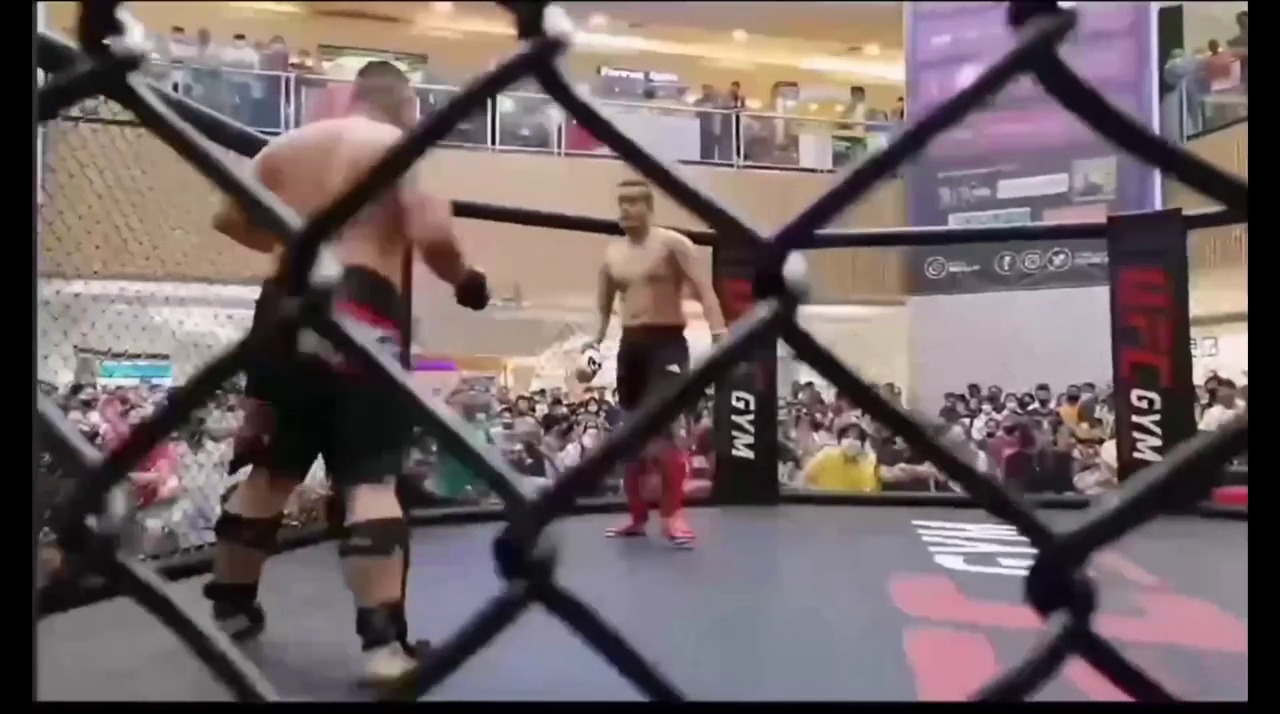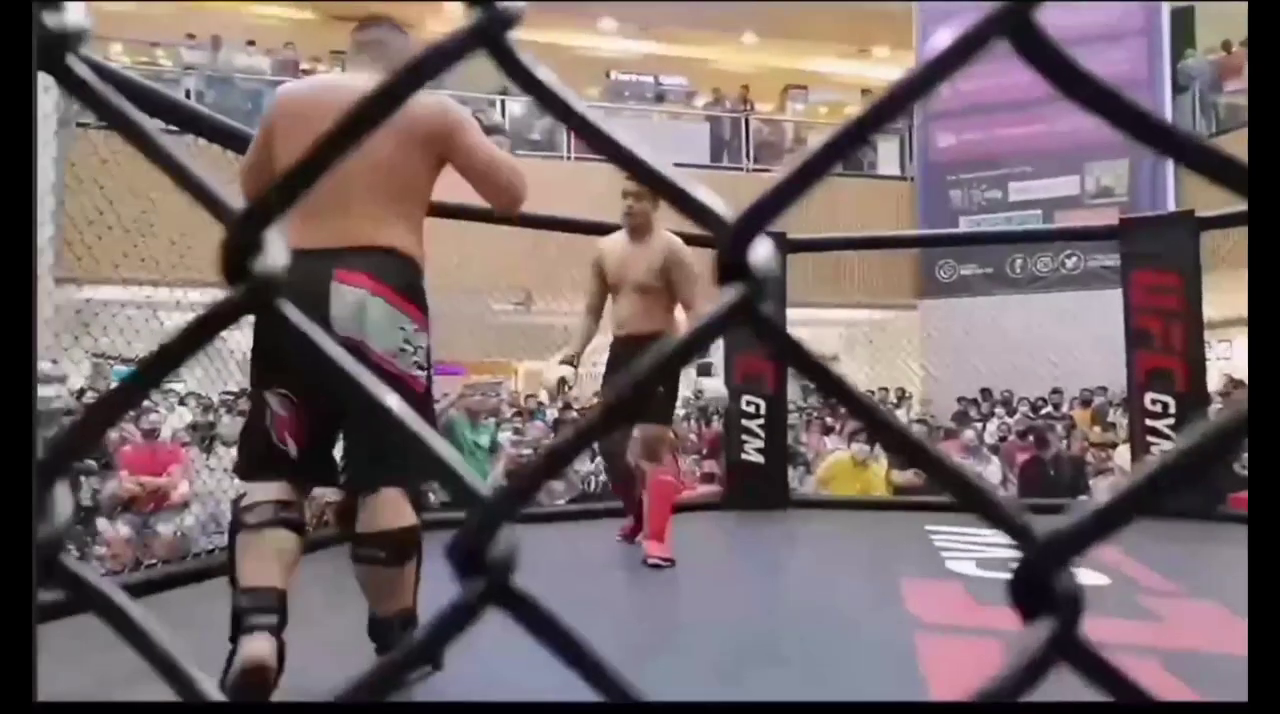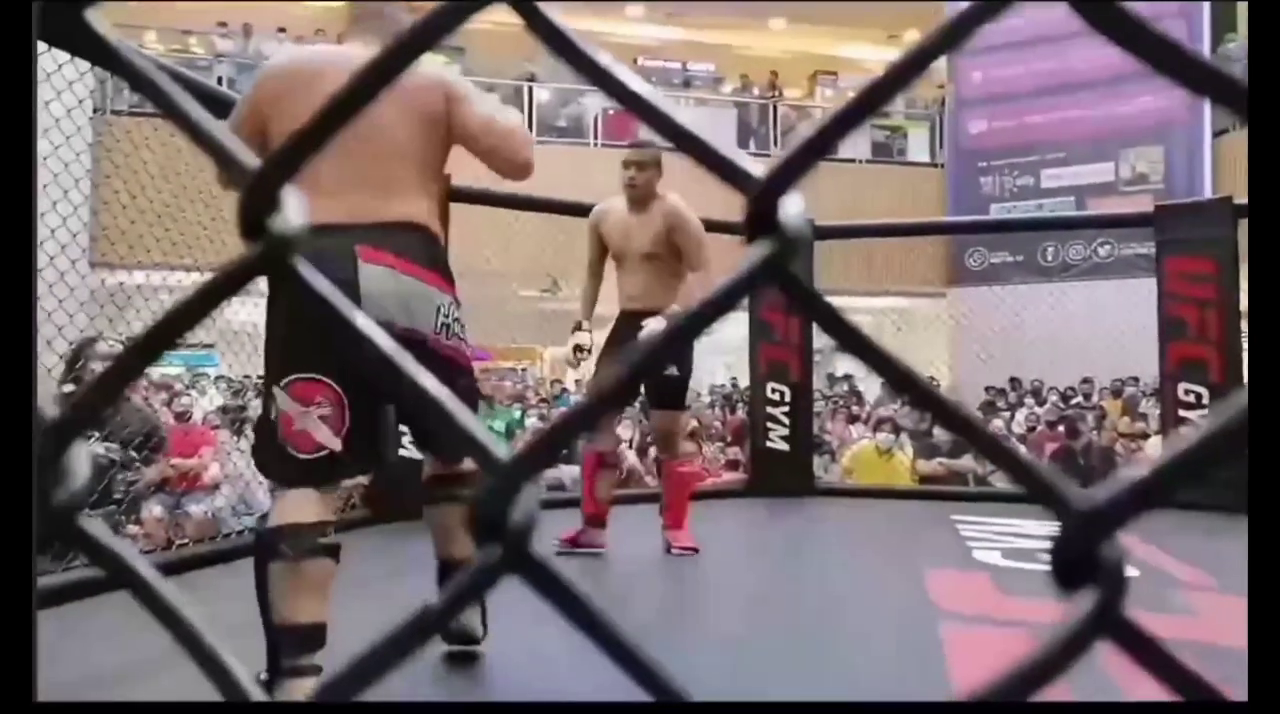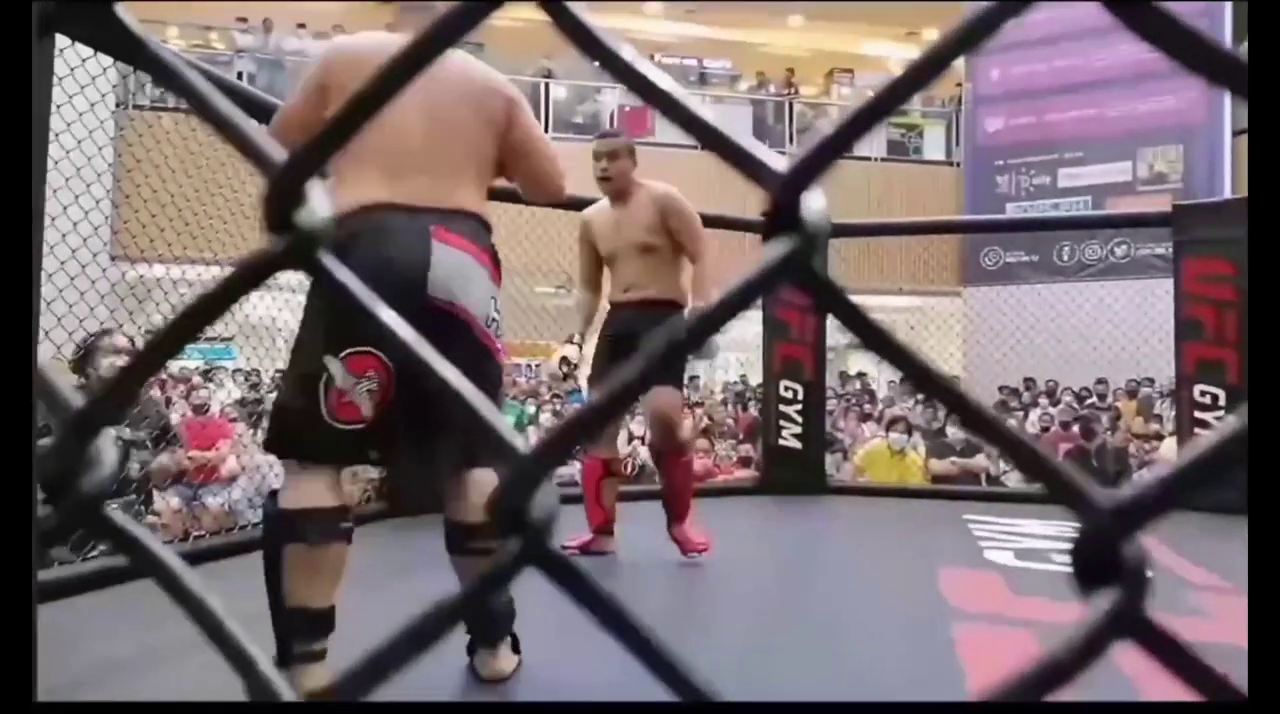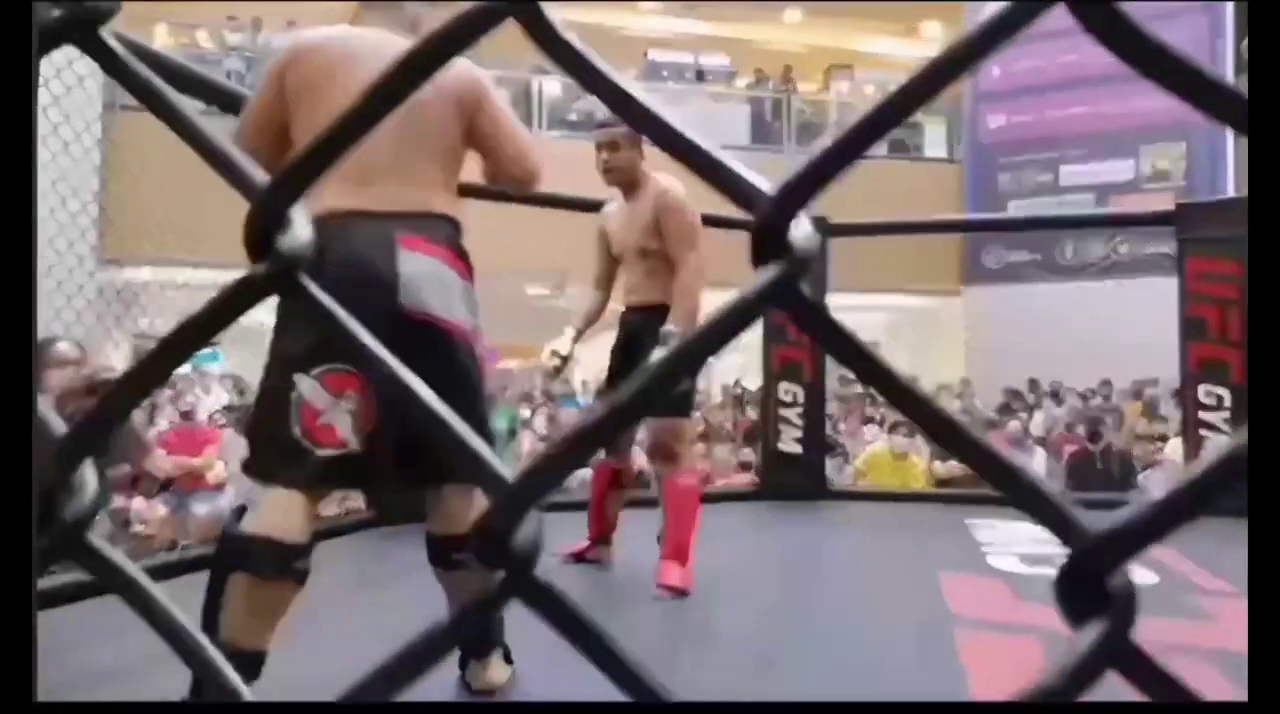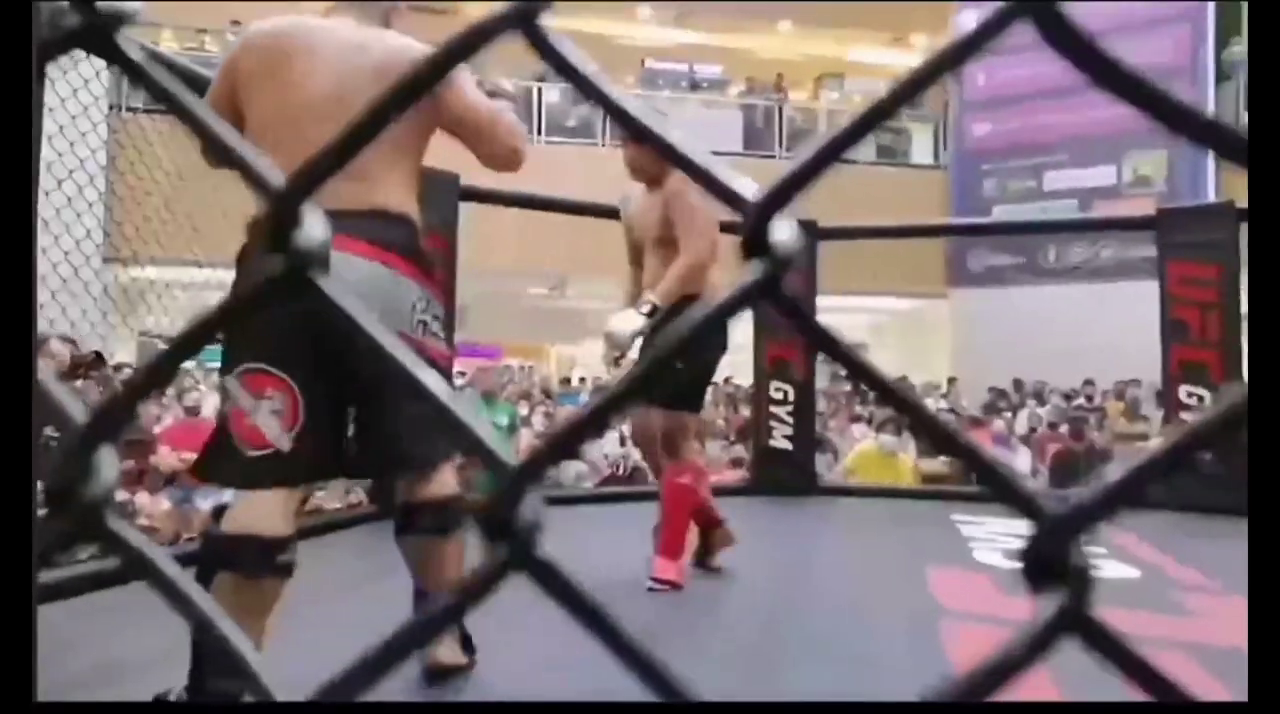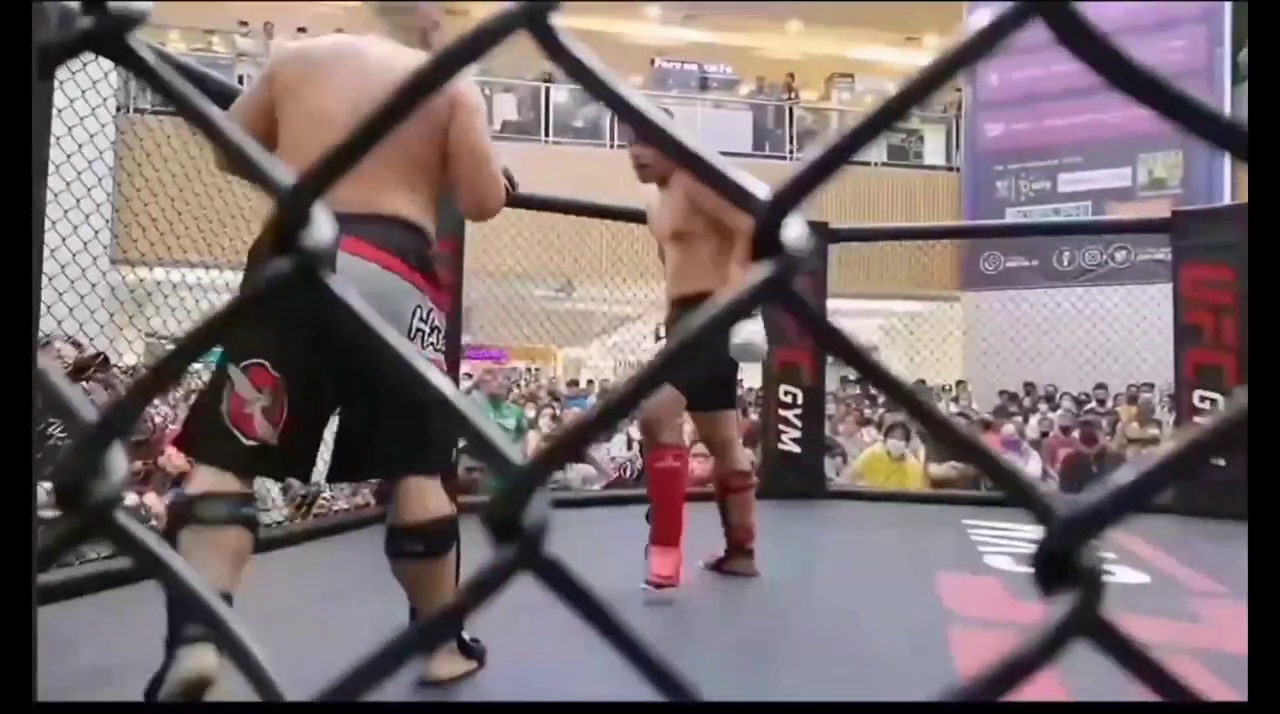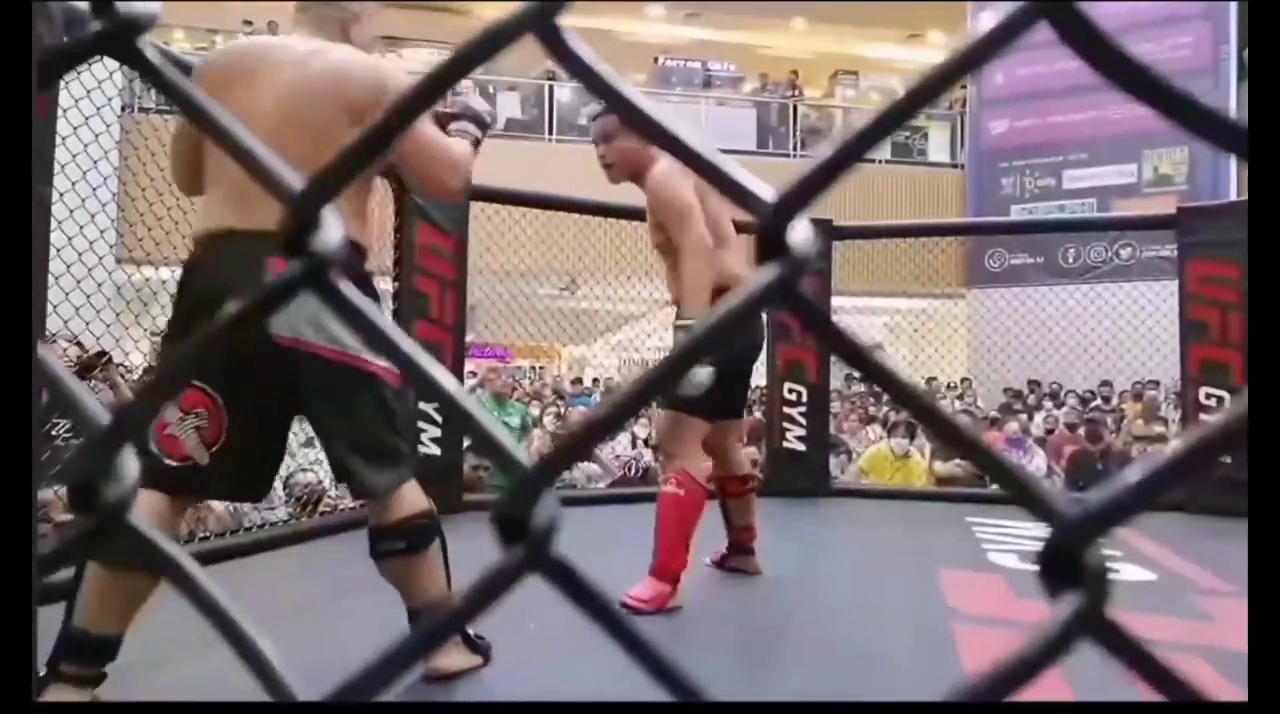
dt=0.3s
person 1, frame 1
left shoulder: (288, 144)
right shoulder: (405, 147)
left elbow: (229, 219)
right elbow: (432, 233)
right wrist: (463, 278)
left hip: (282, 308)
right hip: (356, 315)
left knee: (271, 467)
right knee: (371, 477)
left ankle: (230, 604)
right ankle: (383, 642)
person 1, frame 2
left shoulder: (289, 99)
right shoulder: (433, 110)
left elbow: (252, 195)
right elbow: (510, 192)
right wrist: (490, 141)
left hip: (292, 290)
right hip: (378, 296)
left knee: (277, 473)
right knee: (387, 479)
left ankle: (255, 632)
right ankle: (398, 645)
person 1, frame 3
left shoulder: (282, 71)
right shoulder: (437, 81)
left elbow: (232, 173)
right elbow: (518, 160)
right wrist: (505, 111)
left hip: (310, 271)
right hip: (408, 273)
left knee: (304, 474)
right knee: (453, 439)
left ankle: (295, 670)
right ankle: (463, 601)
person 1, frame 4
right shoulder: (492, 85)
left elbow: (276, 151)
right elbow: (550, 186)
left hip: (366, 253)
right hip: (462, 265)
left knee: (313, 456)
right knee: (470, 462)
left ankle: (302, 661)
right ankle: (493, 639)
person 1, frame 5
left shoulder: (306, 51)
right shoulder: (461, 74)
left elbow: (249, 159)
right elbow: (523, 173)
left hip: (336, 261)
right hip: (434, 268)
left knee: (290, 475)
right knee: (454, 474)
right ankle: (486, 652)
person 1, frame 6
right shoulder: (422, 59)
left elbow: (212, 144)
right elbow: (509, 151)
right wrist: (495, 103)
right hip: (384, 266)
left knee: (267, 476)
right knee: (424, 457)
left ankle: (216, 685)
right ankle: (443, 634)
person 1, frame 7
left shoulder: (297, 58)
right shoulder: (449, 85)
left elbow: (231, 152)
right elbow: (483, 200)
right wrist: (499, 174)
right hip: (391, 272)
left knee: (230, 456)
right knee: (414, 468)
left ankle: (194, 641)
right ankle: (442, 642)
person 1, frame 8
left shoulder: (221, 64)
right shoulder: (376, 79)
left elbow: (189, 178)
right elbow: (445, 179)
right wrist: (468, 127)
left hip: (219, 278)
right hip: (321, 286)
left knee: (158, 481)
right knee: (386, 469)
left ankle: (71, 676)
right ankle: (443, 638)
person 2, frame 1
left shoulder: (672, 243)
right shoulder: (613, 255)
left elbow: (705, 290)
right elbow: (604, 307)
left wrist: (720, 335)
right wrist: (594, 343)
left hip: (666, 341)
right hip: (629, 343)
left ankle: (673, 514)
right ankle: (637, 516)
person 2, frame 2
left shoulder: (671, 249)
right shoulder: (605, 249)
left elbow: (697, 309)
right elbow: (593, 309)
right wrist: (573, 356)
right hip: (620, 352)
left knee: (653, 445)
right knee: (612, 446)
left ankle: (655, 540)
right ankle: (637, 513)
person 2, frame 3
left shoulder: (674, 213)
right shoulder: (603, 215)
left elbow: (701, 273)
right elbow: (593, 273)
left wrist: (670, 318)
right wrist: (583, 325)
left hip: (666, 329)
right hip: (625, 325)
left knee: (668, 431)
right knee: (597, 418)
left ankle: (676, 527)
right ankle: (593, 526)
person 2, frame 4
left shoulder: (662, 200)
right shoulder: (591, 220)
left elbow: (701, 257)
right elbow: (589, 286)
left wrist: (698, 311)
left hip: (663, 317)
right hip: (617, 321)
left knee: (663, 414)
right knee: (600, 424)
left ankle: (679, 519)
right ankle: (600, 531)
person 2, frame 5
left shoulder: (666, 197)
right shoulder: (610, 216)
left elbow: (690, 271)
right elbow: (602, 287)
left wrist: (677, 337)
right wrist: (572, 335)
left hip: (668, 327)
right hip: (632, 325)
left knee: (669, 443)
right knee: (614, 436)
left ankle: (675, 562)
right ankle: (599, 540)
person 2, frame 6
left shoulder: (684, 188)
right shoulder: (633, 201)
left elbow: (695, 256)
left wrist: (645, 310)
right wrist: (625, 321)
right hip: (663, 322)
left knee: (675, 433)
right knee: (648, 431)
left ankle: (669, 557)
right ankle: (712, 526)
person 2, frame 7
left shoulder: (696, 178)
right shoulder: (656, 203)
left elbow: (749, 229)
right wrist: (671, 329)
right hip: (688, 318)
left knee: (657, 413)
right knee: (722, 439)
left ankle: (666, 545)
right ankle: (740, 550)
person 2, frame 8
left shoulder: (664, 176)
right shoulder: (667, 180)
left elbow: (700, 248)
left wrist: (691, 331)
left knee: (678, 440)
right knee: (722, 441)
left ankle: (664, 580)
right ankle: (742, 549)
